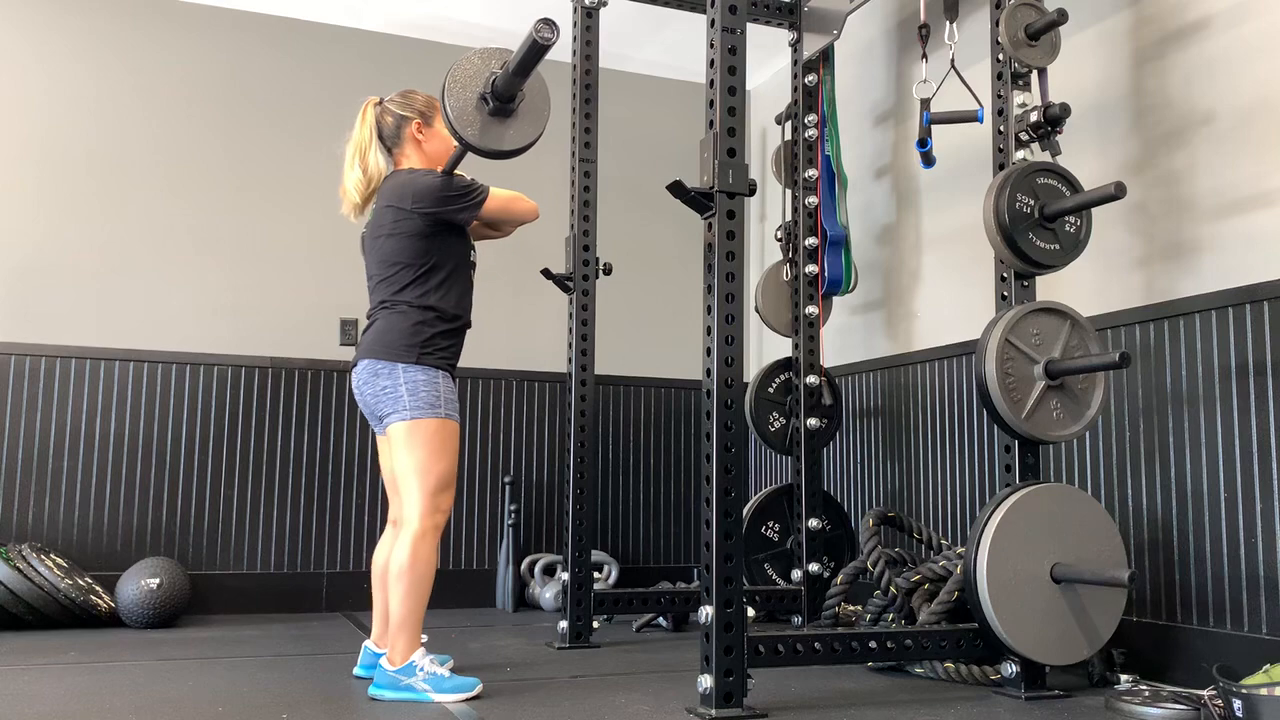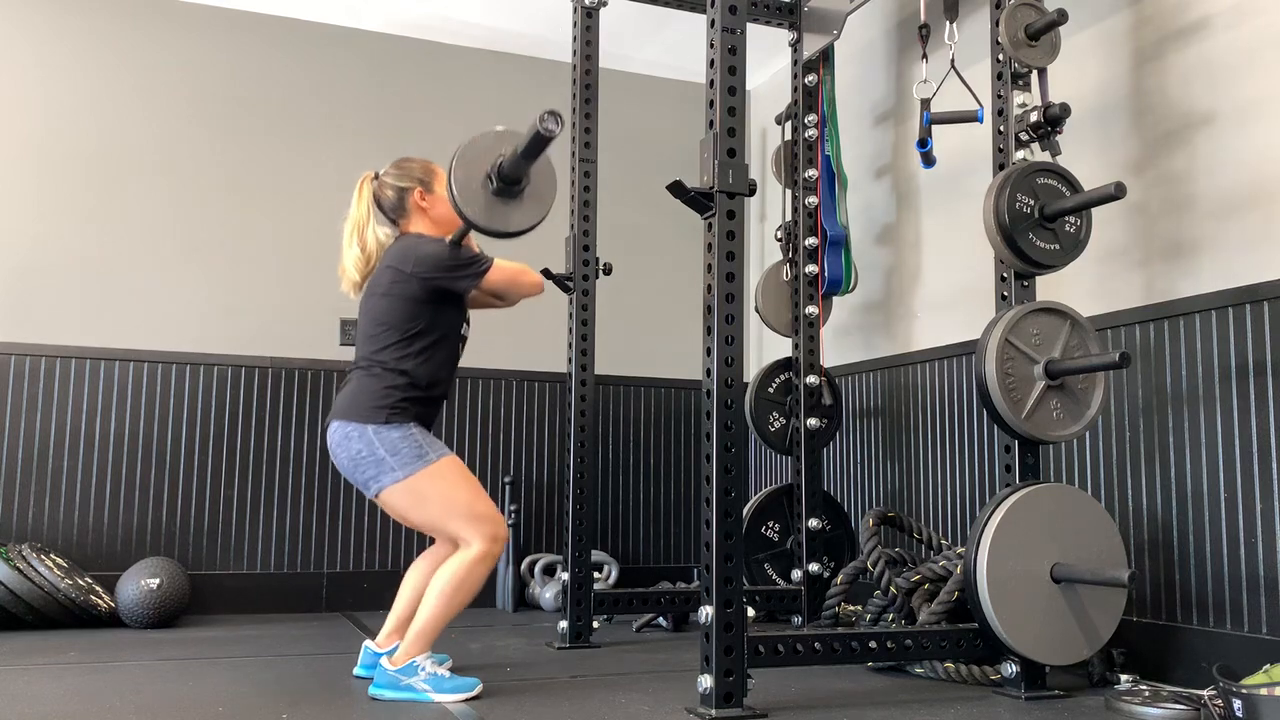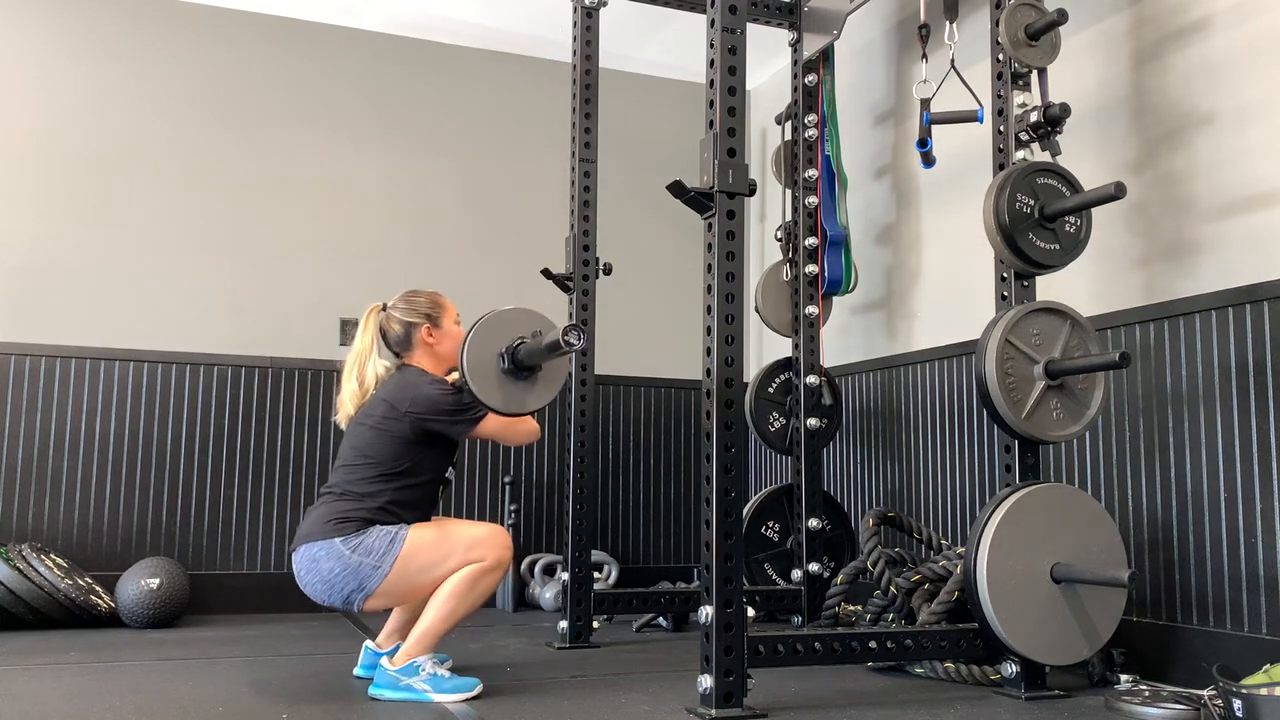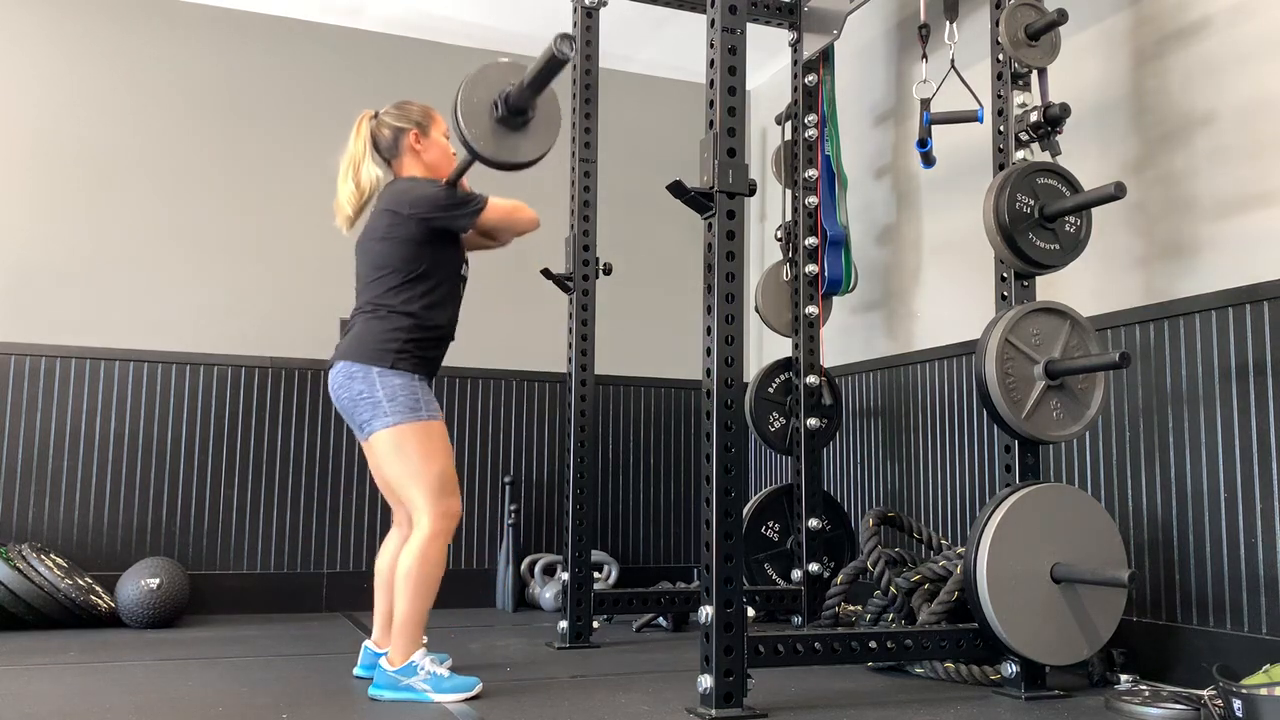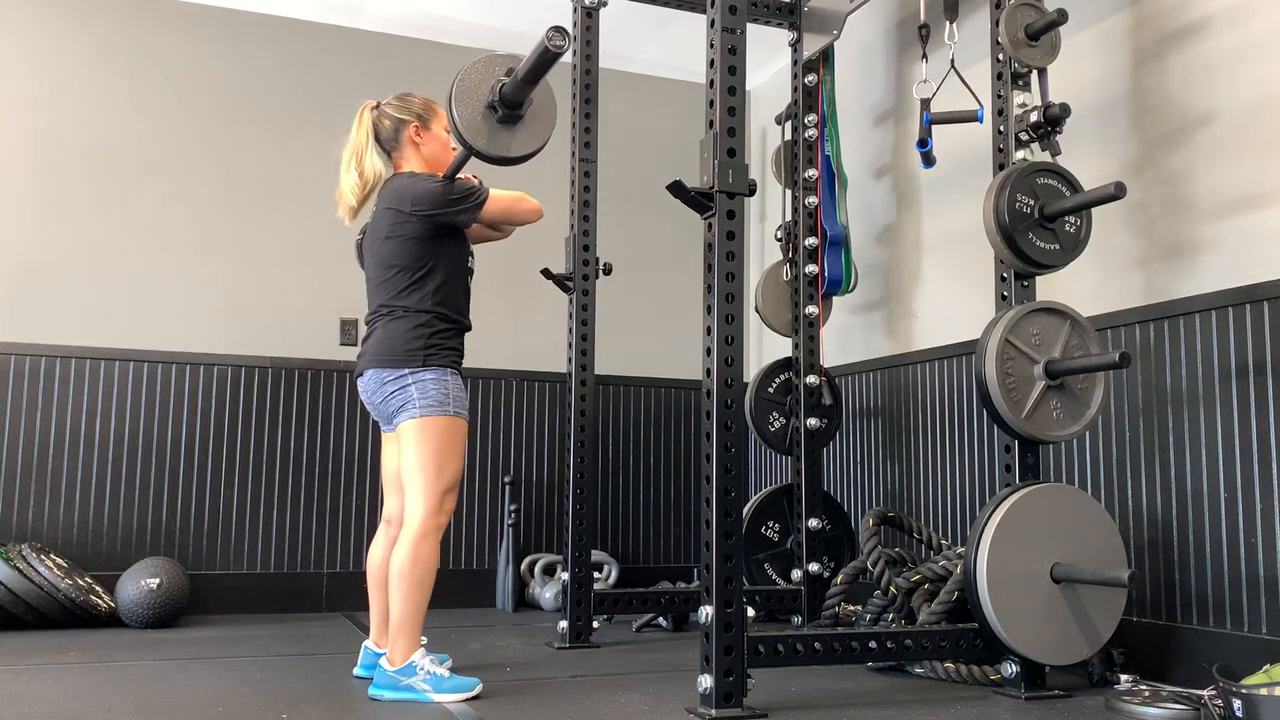
dt=1s
person 1, frame 1
left shoulder: (393, 198)
right shoulder: (427, 187)
left elbow: (478, 228)
right elbow: (525, 210)
left wrist: (476, 217)
right wrist: (480, 200)
left hip: (384, 368)
right hip: (410, 367)
left knee: (405, 517)
right knee: (426, 515)
left ankle: (381, 647)
right ankle: (401, 667)
person 1, frame 2
left shoulder: (405, 259)
right shoulder: (430, 255)
left elbow: (498, 295)
right elbow: (528, 282)
left wrist: (470, 259)
right wrist: (474, 255)
left hip: (364, 428)
right hip: (382, 429)
left knee: (459, 538)
right knee: (485, 536)
left ankle: (384, 647)
right ankle: (404, 665)
person 1, frame 3
left shoulder: (404, 389)
right shoulder: (426, 395)
right elbow: (525, 431)
left wrist: (473, 388)
left hip: (332, 551)
right hip: (341, 554)
left knee: (462, 551)
right knee: (493, 546)
left ankle: (386, 648)
right ankle: (405, 666)
person 1, frame 4
left shoulder: (402, 205)
right shoulder: (423, 197)
left elbow: (490, 236)
right elbow: (523, 221)
left wrist: (469, 211)
right wrist: (474, 201)
left hip: (368, 373)
right hip: (384, 373)
left knee: (413, 520)
right knee: (436, 516)
left ankle: (381, 647)
right ankle: (401, 665)
person 1, frame 5
left shoulder: (397, 200)
right shoulder: (424, 192)
left elbow: (490, 229)
right elbow: (527, 210)
left wrist: (471, 200)
right wrist: (479, 194)
left hip: (389, 370)
right hip: (419, 368)
left knee: (399, 517)
right knee: (427, 517)
left ankle: (381, 648)
right ankle: (401, 667)
